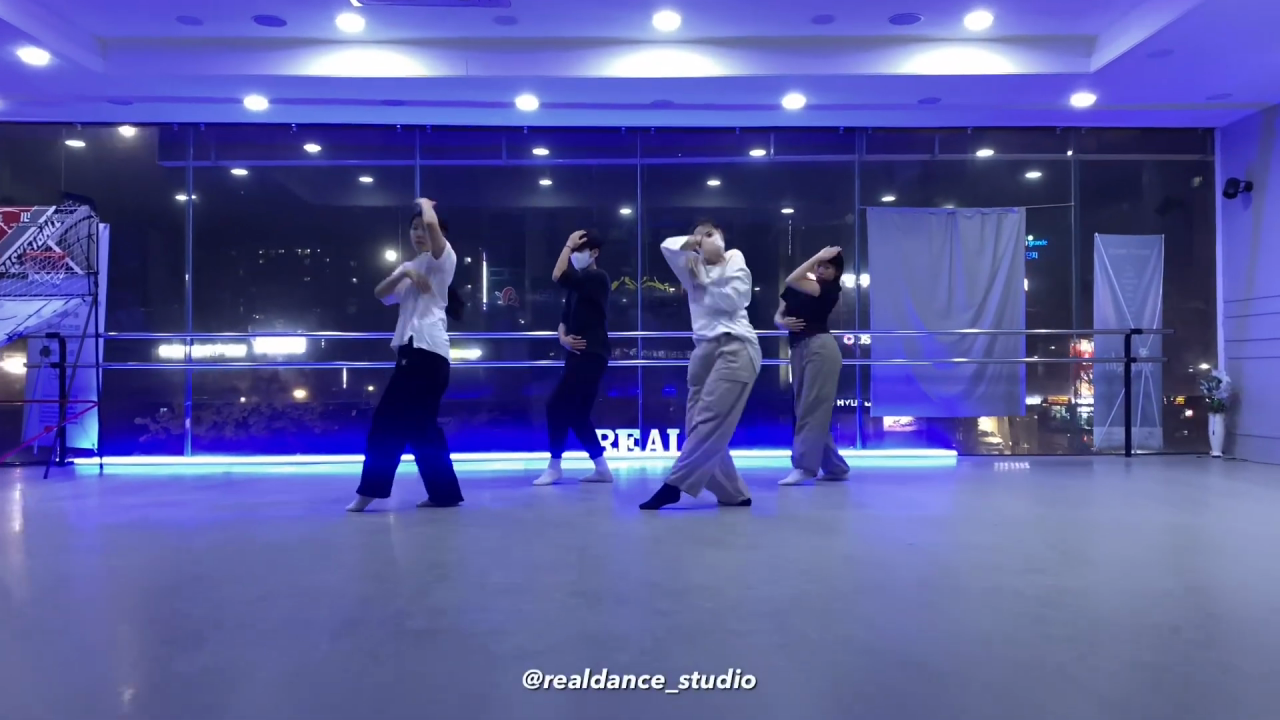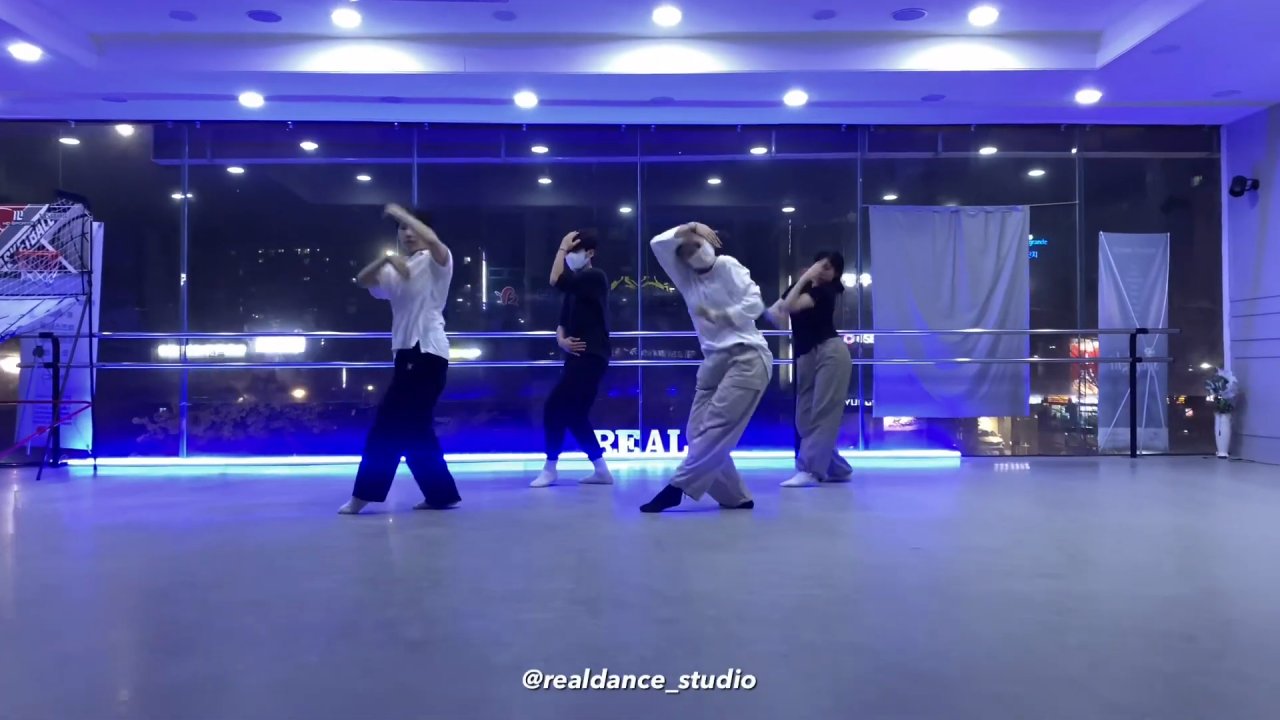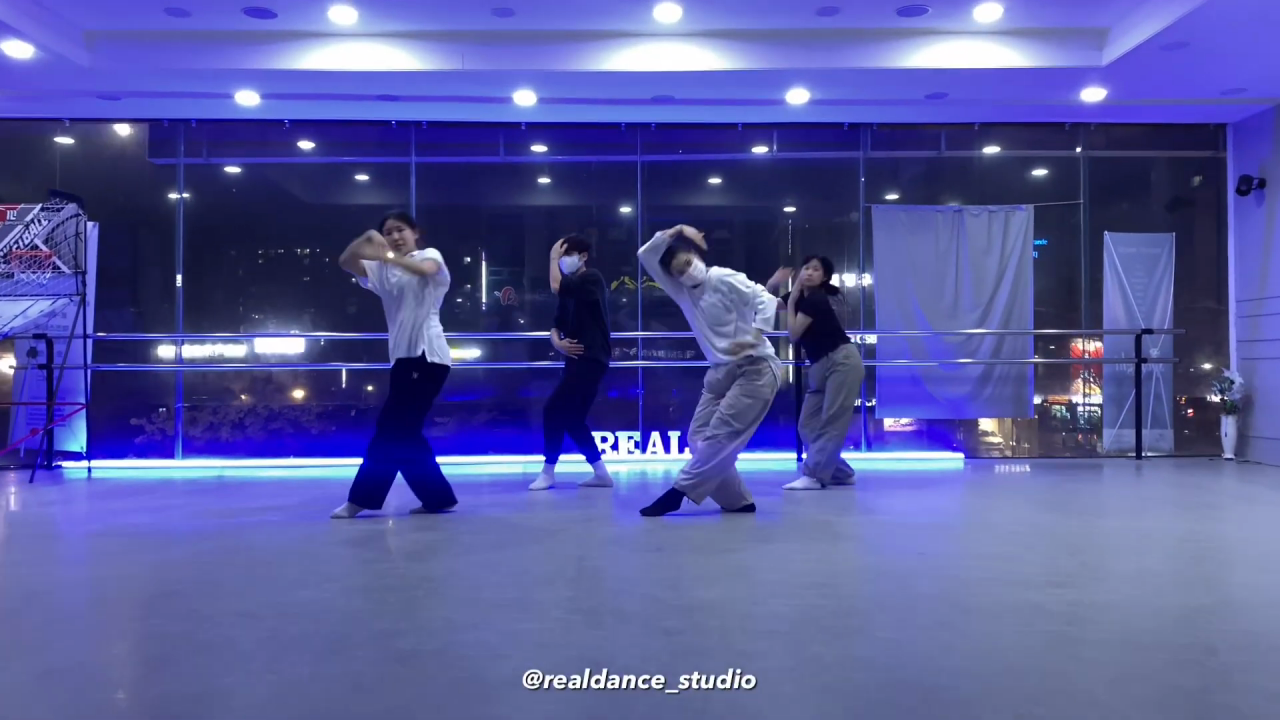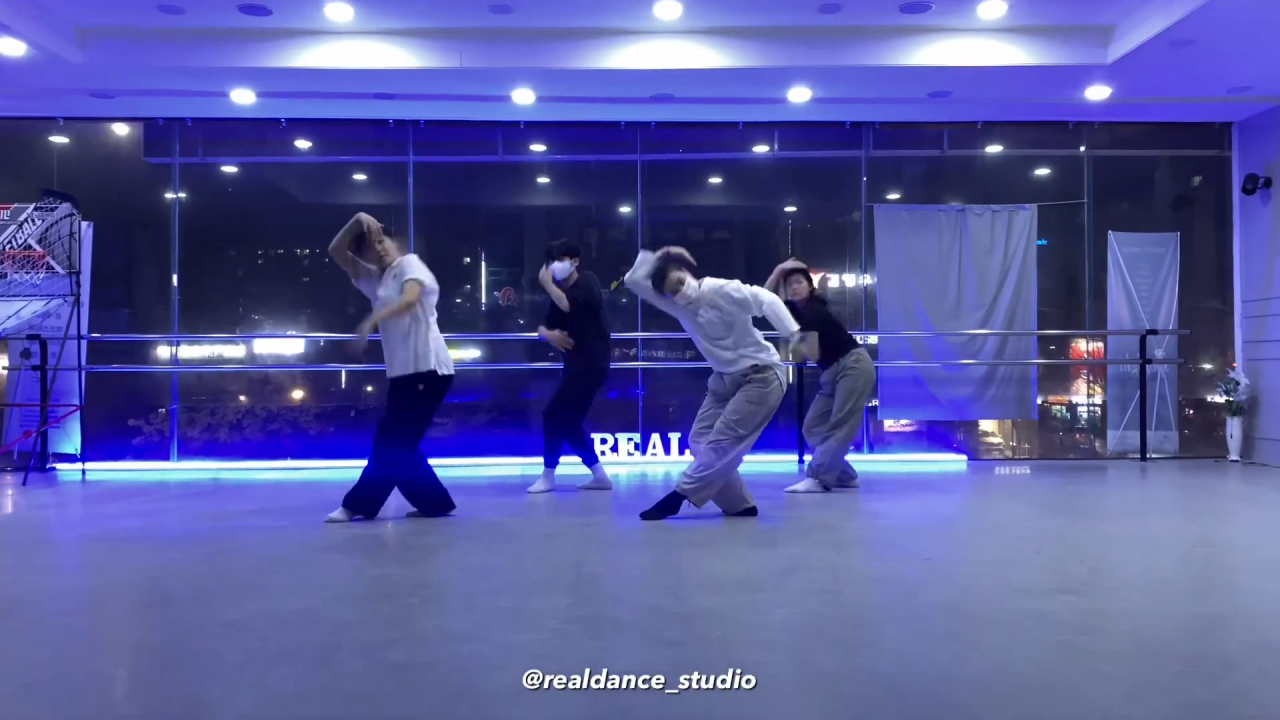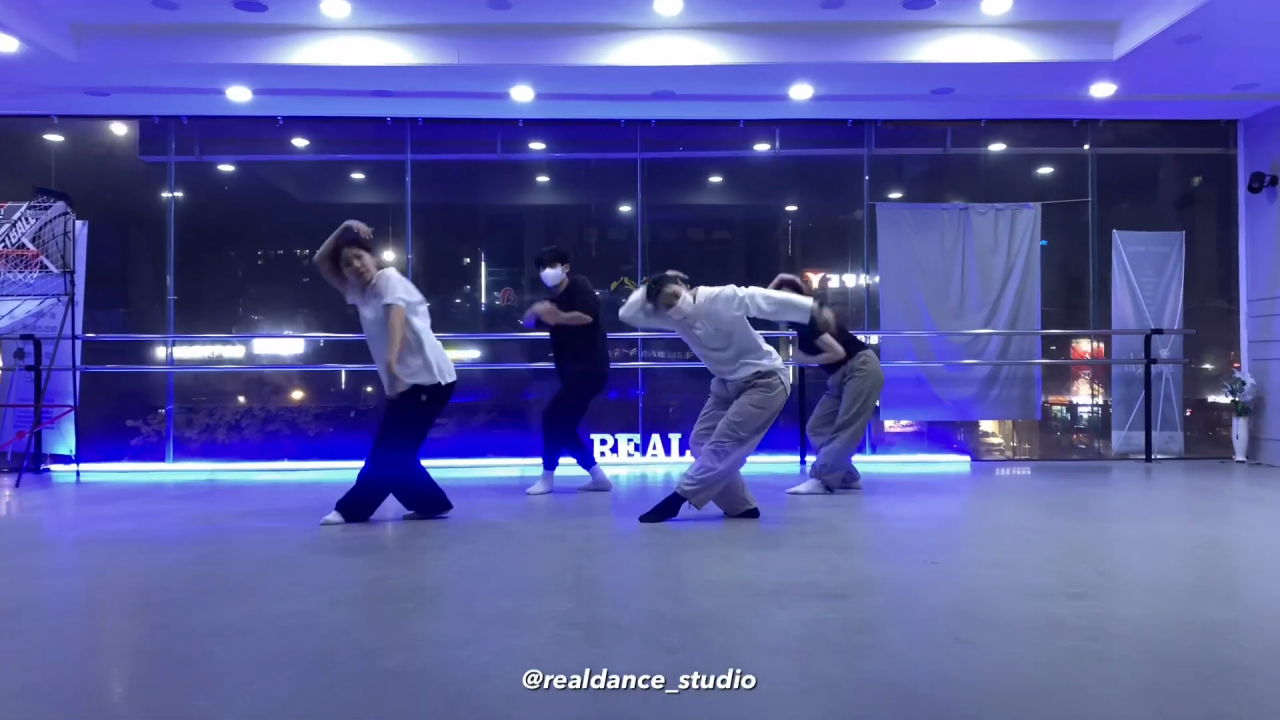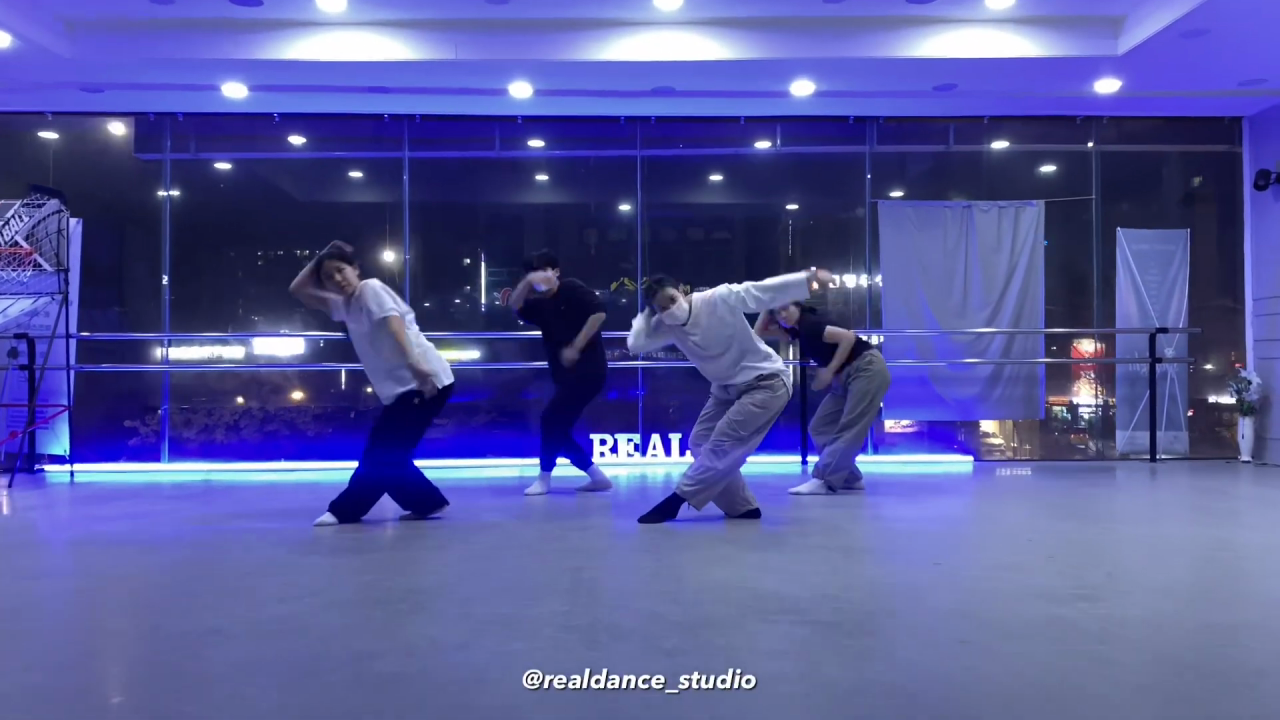
dt=0.1s
person 1, frame 1
left shoulder: (441, 258)
right shoulder: (410, 266)
left elbow: (431, 224)
right elbow: (382, 294)
left wrist: (425, 204)
right wrist: (404, 275)
left hip: (424, 347)
right hip: (417, 349)
left knee: (389, 419)
right knee: (420, 426)
left ankle: (371, 489)
right ankle: (445, 492)
person 1, frame 2
left shoulder: (438, 260)
right shoulder: (398, 269)
left elbow: (431, 239)
right elbow: (363, 280)
right wrist: (387, 259)
left hip: (425, 351)
right hip: (411, 353)
left knee: (391, 422)
right knee: (414, 429)
right ankle: (441, 494)
person 1, frame 3
left shoulder: (429, 256)
right shoulder: (385, 272)
left elbow: (426, 269)
right elbow: (346, 263)
left wrist: (388, 256)
right wrist: (368, 238)
left hip: (426, 356)
right hip: (405, 360)
left knee: (391, 430)
right knee: (404, 434)
right ankle: (437, 497)
person 1, frame 4
left shoulder: (410, 265)
right shoulder: (373, 277)
left elbow: (410, 298)
right elbow: (335, 251)
left wrist: (372, 320)
left hip: (428, 368)
right hip: (403, 370)
left knee: (392, 440)
right knee: (399, 442)
right ankle: (434, 502)
person 1, frame 5
left shoulder: (389, 278)
right shoulder: (360, 291)
left elbow: (397, 319)
left wrist: (391, 362)
left hip: (429, 377)
right hip: (406, 383)
left knee: (389, 447)
right knee: (395, 447)
right ankle: (430, 502)
person 1, frame 6
left shoulder: (372, 290)
left elbow: (395, 324)
left wrist: (416, 364)
left hip: (428, 380)
right hip: (400, 389)
left knee: (385, 446)
right knee: (387, 449)
right ankle: (426, 501)
person 2, frame 1
left shoulder: (733, 258)
right shoulder: (690, 266)
left elbow: (732, 297)
right elbow: (669, 246)
left wrist: (702, 282)
right wrist: (696, 243)
left hip: (735, 350)
right hip: (703, 353)
left knee: (708, 425)
right knee: (698, 428)
left ankle: (674, 487)
right ankle: (734, 493)
person 2, frame 2
left shoulder: (728, 266)
right shoulder: (685, 275)
left elbow: (754, 303)
right elbow: (659, 244)
left wrist: (718, 315)
right wrist: (688, 230)
left hip: (747, 358)
right hip: (714, 360)
left knee: (717, 430)
right knee: (698, 432)
left ankle: (677, 488)
right ankle: (736, 496)
person 2, frame 3
left shoulder: (724, 279)
right shoulder: (678, 288)
left elbow: (765, 300)
right elbow: (647, 256)
left wrist: (752, 339)
right wrist: (675, 233)
left hip: (756, 368)
right hip: (720, 372)
left knee: (719, 438)
right knee: (700, 435)
left ankle: (677, 493)
right ankle: (737, 499)
person 2, frame 4
left shoulder: (722, 290)
right shoulder: (676, 303)
left elbow: (767, 301)
right elbow: (633, 281)
left wrist: (794, 333)
right wrist: (661, 256)
left hip: (761, 375)
right hip: (725, 378)
left knee: (723, 443)
right knee: (700, 440)
left ankle: (677, 497)
right ankle: (739, 502)
person 2, frame 5
left shoulder: (721, 299)
right shoulder: (670, 317)
left elbow: (769, 300)
left wrist: (813, 309)
left hip: (766, 380)
right hip: (727, 385)
left knee: (722, 446)
right knee: (701, 442)
left ankle: (676, 500)
right ankle: (741, 504)
person 2, frame 6
left shoulder: (719, 300)
right shoulder: (666, 326)
left elbow: (764, 290)
right elbow: (636, 345)
left hip: (767, 382)
right hip: (728, 388)
left knee: (723, 446)
right knee: (701, 443)
right ankle: (742, 505)
person 3, frame 1
left shoulder: (597, 277)
right shoulder: (577, 284)
left elbow: (557, 276)
right elbow: (565, 319)
left wrist: (567, 245)
right wrist: (563, 338)
left hip: (590, 355)
right hip: (581, 355)
left knee: (557, 406)
right knee: (577, 415)
left ankle: (554, 466)
right ankle: (601, 469)
person 3, frame 2
left shoulder: (595, 277)
right shoulder: (575, 286)
left elbow: (555, 280)
right elbow: (563, 322)
left wrist: (562, 247)
right wrist: (561, 340)
left hip: (590, 356)
right hip: (580, 357)
left knee: (555, 407)
right knee: (576, 416)
left ankle: (550, 468)
right ankle: (601, 470)
person 3, frame 3
left shoulder: (592, 278)
right shoulder: (568, 287)
left elbow: (556, 288)
right elbow: (559, 324)
left wrist: (553, 257)
right wrist: (556, 342)
left hip: (590, 359)
right hip: (579, 361)
left knee: (553, 410)
right knee: (573, 419)
left ankle: (548, 471)
right ankle: (601, 473)
person 3, frame 4
left shoulder: (586, 281)
right shoulder: (560, 295)
left elbow: (566, 306)
right elbow: (545, 327)
left wrist: (547, 283)
right wrist: (549, 334)
left hip: (590, 364)
right hip: (578, 364)
left knee: (554, 414)
right knee: (570, 424)
left ankle: (548, 475)
right ankle: (599, 475)
person 3, frame 5
left shoulder: (578, 285)
right shoulder: (549, 300)
left elbow: (588, 316)
right elbow: (527, 322)
left wrist: (557, 319)
right wrist: (536, 311)
left hip: (590, 368)
right hip: (573, 371)
left knee: (552, 417)
right knee: (564, 428)
left ankle: (547, 477)
right ankle: (599, 477)
person 3, frame 6
left shoulder: (572, 289)
right shoulder: (537, 304)
left elbow: (598, 313)
right elbow: (514, 304)
left wrist: (576, 347)
right wrist: (528, 282)
left hip: (588, 371)
right hip: (566, 375)
left knee: (551, 419)
right knee: (558, 431)
left ankle: (544, 477)
right ankle: (597, 477)
person 4, frame 1
left shoulder: (829, 289)
right shoulder: (800, 286)
left elbow: (794, 279)
right elbow: (779, 316)
left wrist: (826, 255)
right wrist: (782, 322)
left hip: (819, 348)
right hip: (800, 351)
left knee: (812, 410)
right knee: (808, 412)
left ankle: (804, 468)
right ankle: (836, 468)
person 4, frame 2
left shoulder: (825, 292)
right shoulder: (801, 289)
left elbow: (789, 306)
right elbow: (772, 311)
left wrist: (803, 280)
right wrist: (778, 312)
left hip: (830, 353)
right hip: (806, 357)
left knee: (823, 415)
right knee: (805, 418)
left ankle: (810, 471)
right ankle: (838, 470)
person 4, frame 3
left shoulder: (814, 297)
right shoulder: (800, 295)
left elbow: (793, 333)
left wrist: (790, 300)
right wrist: (776, 281)
left hip: (843, 362)
right hip: (821, 367)
left knee: (833, 423)
right knee: (809, 424)
left ankle: (814, 476)
right ankle: (841, 474)
person 4, frame 4
left shoulder: (808, 311)
right shoulder: (797, 307)
left elbow: (812, 354)
right wrist: (779, 270)
left hip: (854, 366)
right hip: (832, 372)
left knee: (840, 426)
right knee: (813, 428)
left ankle: (818, 478)
right ankle: (845, 476)
person 4, frame 5
left shoulder: (807, 321)
left elbow: (837, 353)
left wrist: (806, 359)
right wrist: (776, 281)
left hip: (862, 370)
right hip: (841, 377)
left knee: (846, 428)
right knee: (818, 428)
left ankle: (821, 480)
right ankle: (847, 477)
person 4, frame 6
left shoulder: (810, 324)
right shoulder: (796, 329)
left elbow: (848, 336)
right elbow: (759, 331)
left wrist: (829, 369)
right wrist: (769, 307)
left hip: (868, 369)
right hip: (845, 377)
left knee: (850, 429)
right knee: (820, 427)
left ankle: (823, 480)
